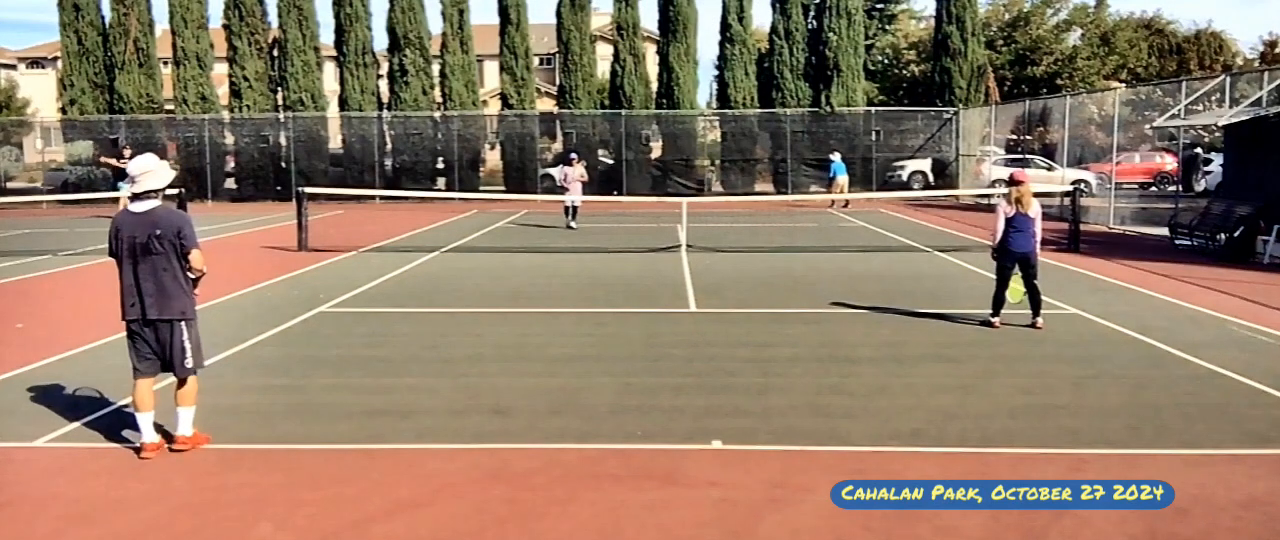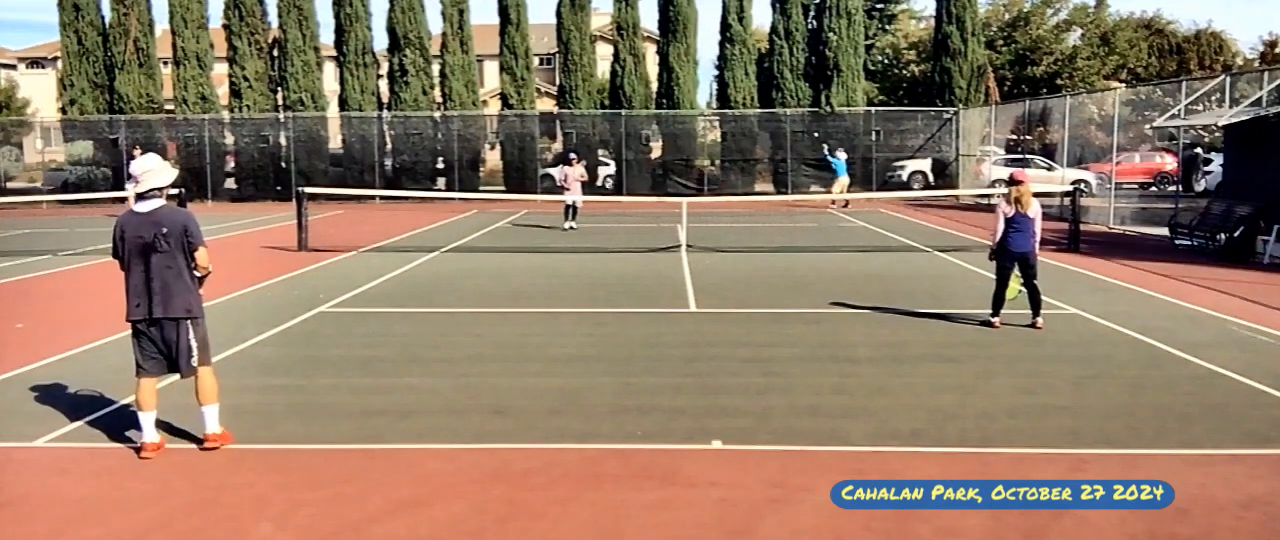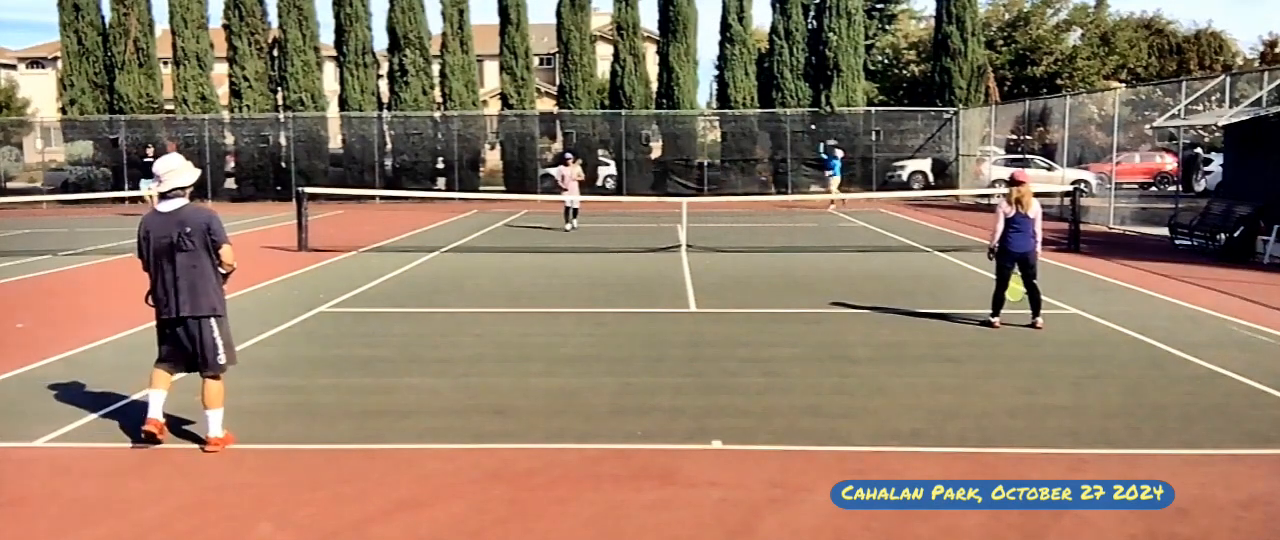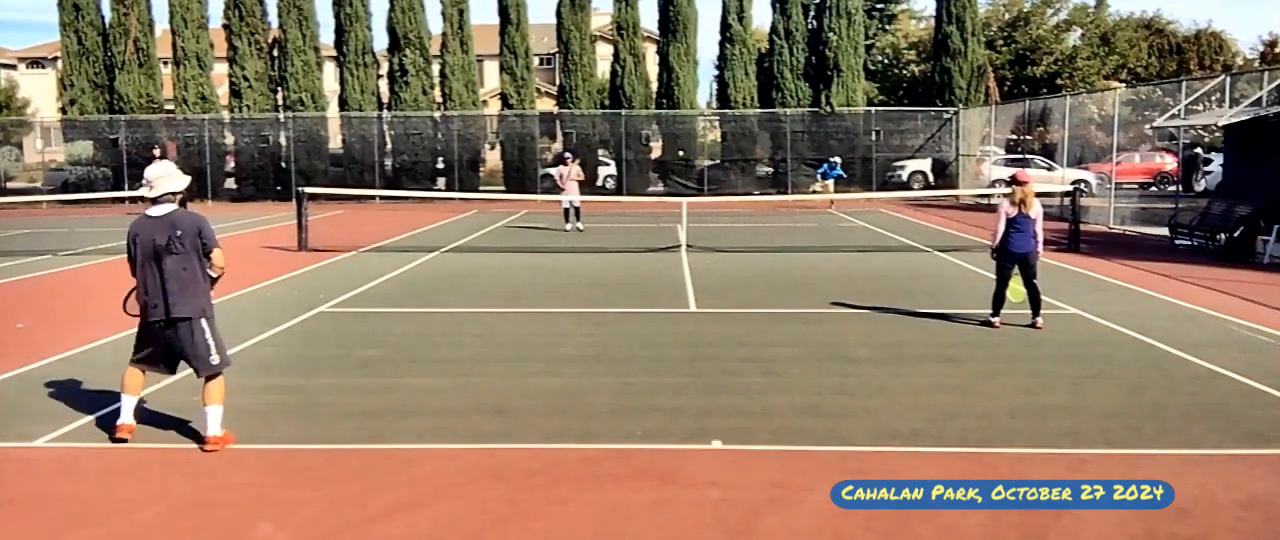
dt=0.4s
person 1, frame 1
left shoulder: (119, 221)
right shoulder: (176, 218)
left elbow: (120, 261)
right elbow: (197, 264)
right wrist: (189, 278)
left hip: (136, 310)
right hip: (174, 308)
left knee: (143, 375)
right knee: (185, 373)
left ankle: (148, 439)
right ankle: (184, 433)
person 1, frame 2
left shoulder: (124, 222)
right shoulder: (181, 218)
left elbow: (123, 264)
right elbow: (203, 263)
right wrist: (194, 279)
left hip: (142, 309)
right hip: (181, 307)
left knee: (147, 375)
right knee: (202, 367)
left ankle: (149, 439)
right ankle: (212, 431)
person 1, frame 3
left shoulder: (148, 222)
right shoulder: (204, 216)
left elbow: (147, 266)
right elbow: (228, 260)
right wrist: (218, 275)
left hip: (167, 308)
right hip: (204, 306)
left knee: (164, 365)
right knee: (213, 372)
left ankle: (153, 418)
right ankle: (215, 435)
person 1, frame 4
left shoulder: (137, 227)
right shoulder: (194, 221)
left elbow: (135, 270)
right elbow: (218, 264)
right wrist: (204, 283)
left hip: (153, 311)
right hip: (192, 310)
left knee: (138, 364)
right knee: (211, 372)
left ankle: (124, 422)
right ankle: (214, 433)
person 2, frame 1
left shoulder: (1004, 204)
right shoulder: (1034, 204)
left elbow: (999, 229)
right elbow: (1037, 229)
left wrist: (994, 247)
right wrist: (1037, 247)
left hip: (1008, 249)
right hip: (1028, 249)
left knee: (1002, 285)
right knee: (1032, 284)
left ankle: (995, 318)
right ankle: (1037, 318)
person 2, frame 2
left shoulder: (1004, 204)
right shoulder: (1034, 204)
left elbow: (999, 229)
right elbow: (1037, 230)
left wrist: (993, 247)
right wrist: (1036, 247)
left hip: (1007, 249)
right hip: (1027, 249)
left knee: (1001, 285)
right knee: (1031, 284)
left ankle: (995, 318)
right ankle: (1037, 319)
person 2, frame 3
left shoulder: (1004, 204)
right shoulder: (1034, 204)
left elbow: (998, 229)
right elbow: (1038, 229)
left wrist: (992, 246)
right wrist: (1038, 247)
left hip: (1007, 249)
right hip: (1027, 250)
left knee: (1001, 285)
right knee: (1031, 284)
left ankle: (995, 318)
right ankle: (1037, 319)
person 2, frame 4
left shoulder: (1006, 204)
right shoulder: (1036, 204)
left elbow: (1000, 229)
right elbow: (1038, 229)
left wrist: (994, 246)
right wrist: (1039, 247)
left hip: (1008, 249)
right hip: (1028, 250)
left knee: (1002, 284)
right knee: (1031, 284)
left ankle: (995, 318)
right ankle: (1037, 318)
